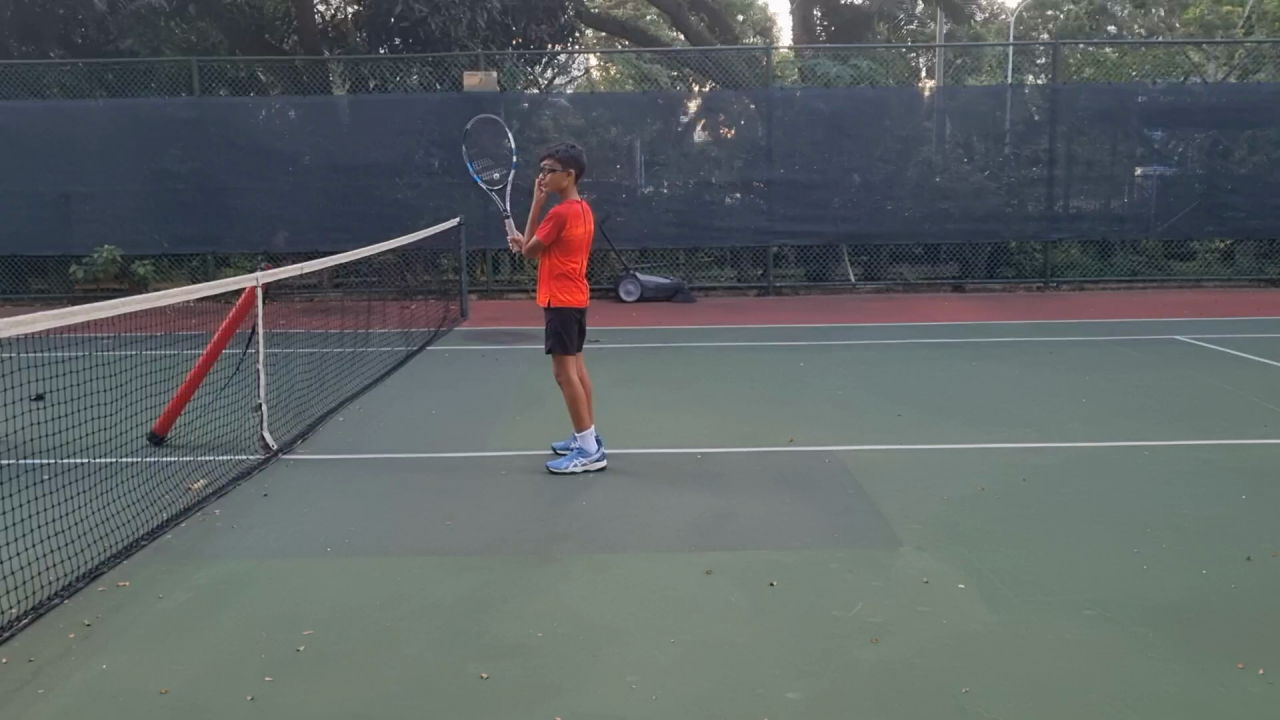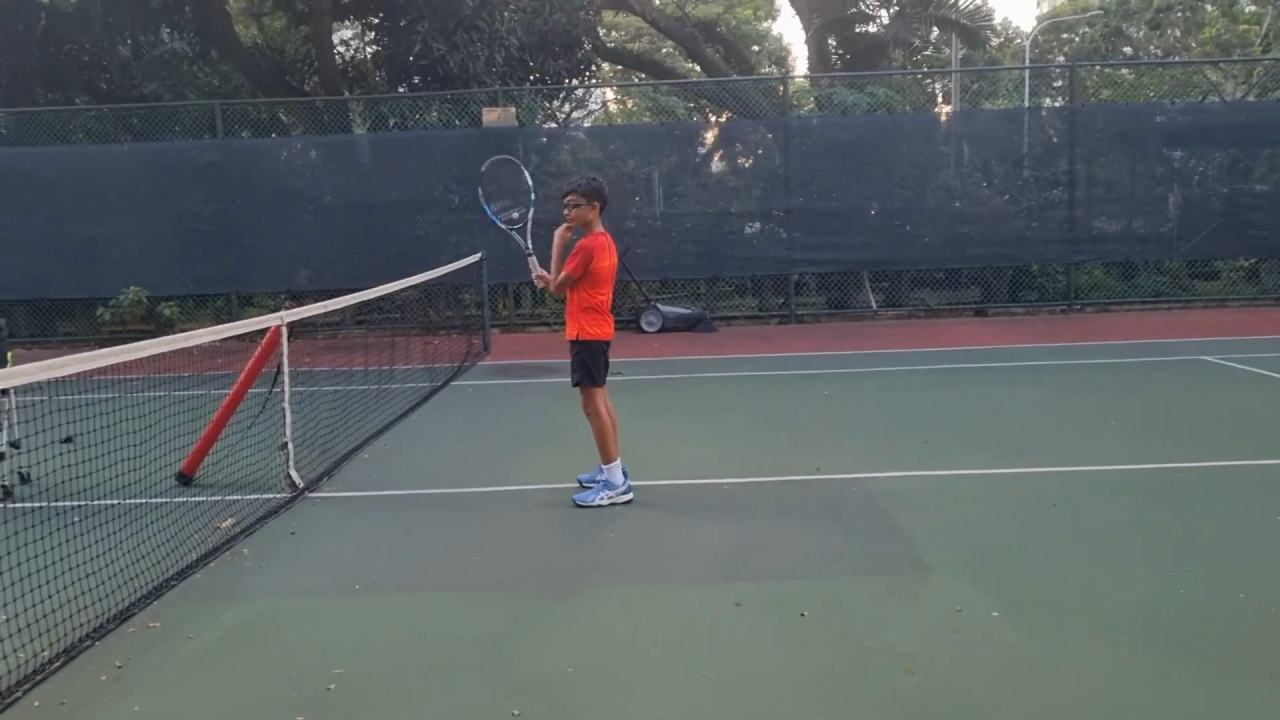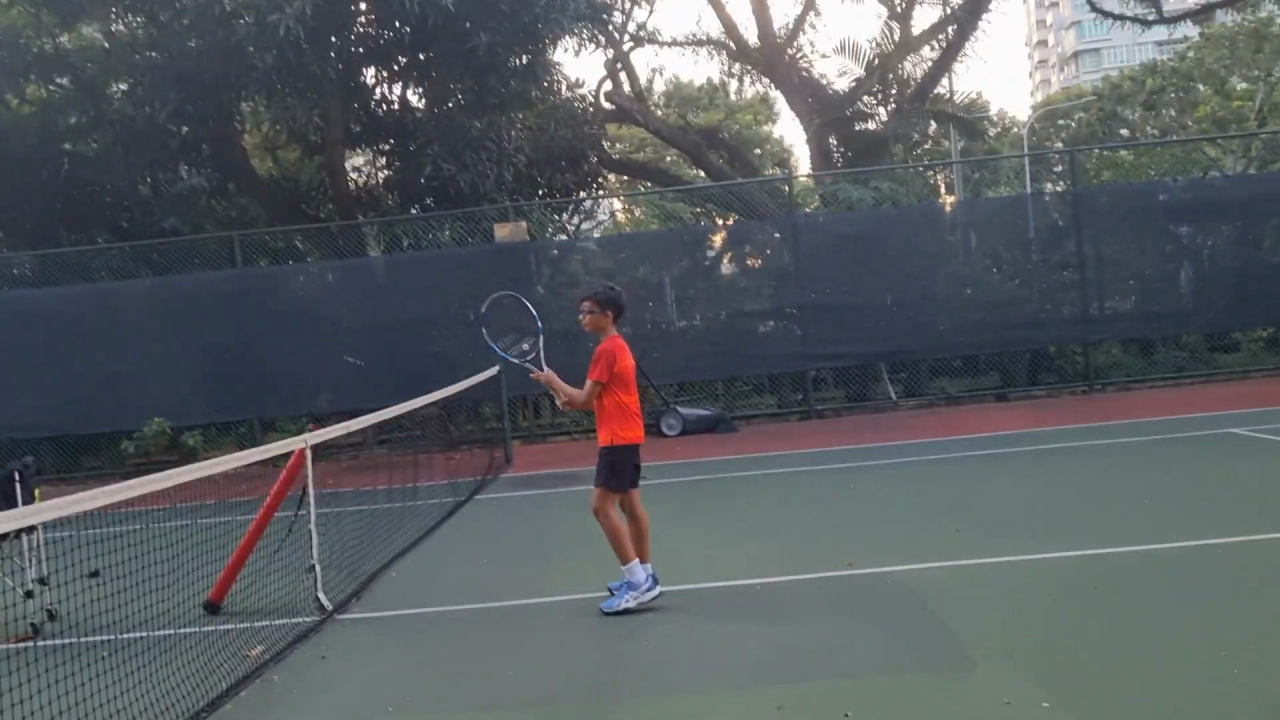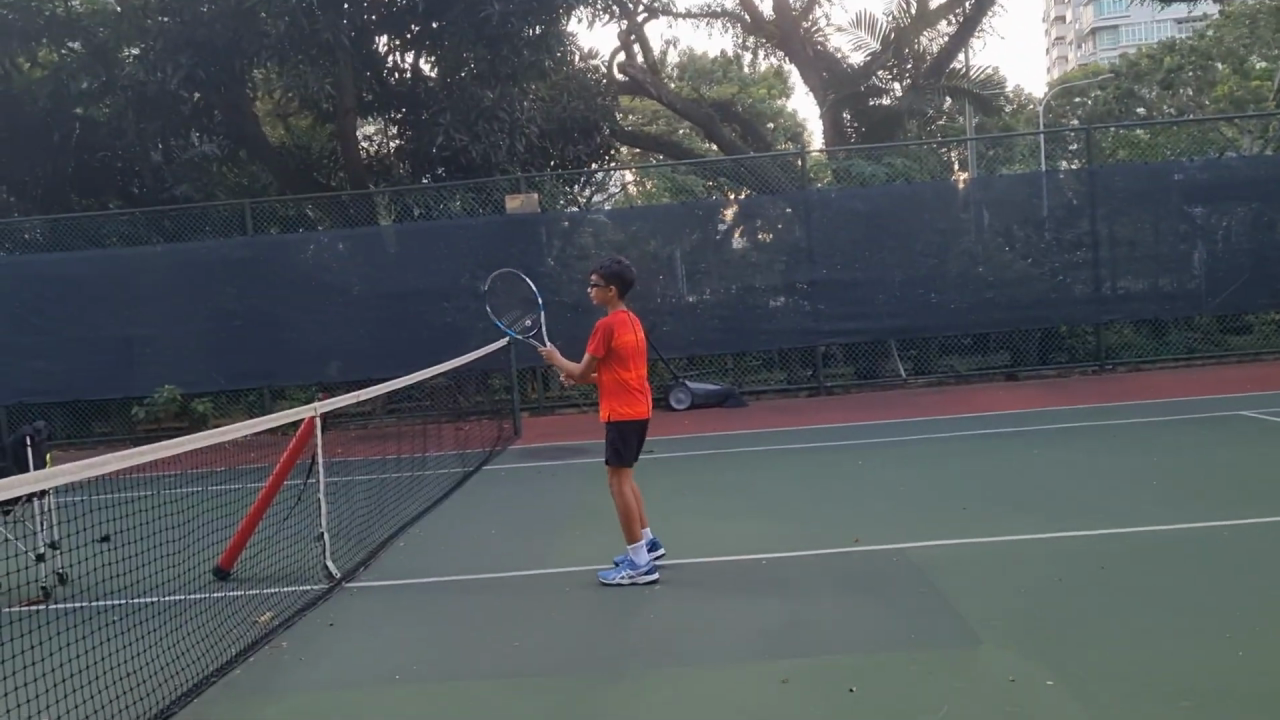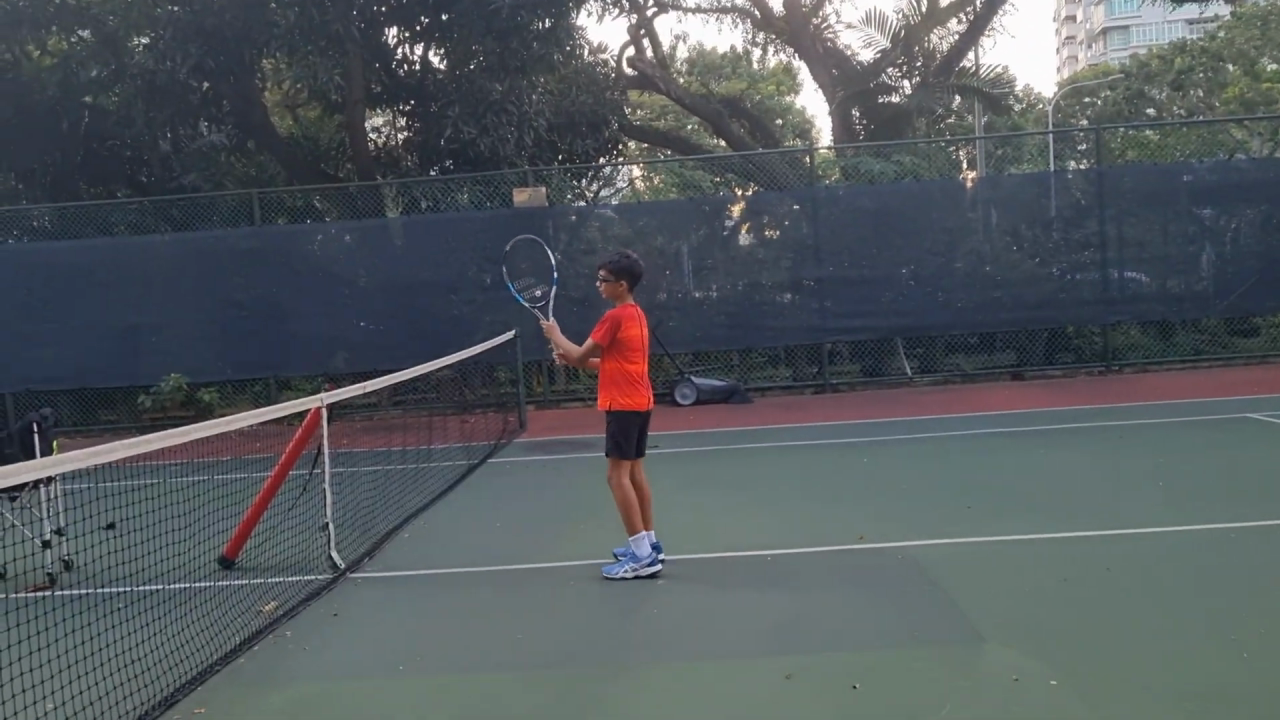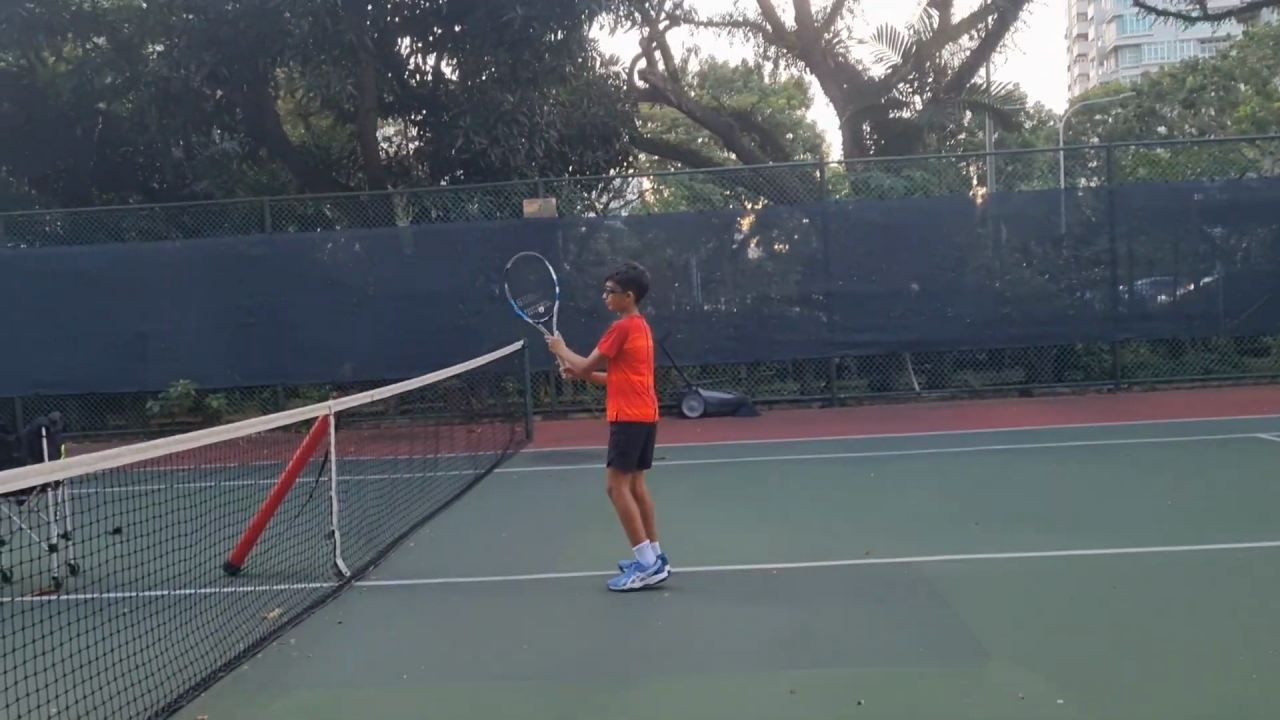
dt=0.3s
person 1, frame 1
left shoulder: (559, 213)
right shoulder: (582, 210)
left elbow: (528, 251)
left wrist: (536, 203)
right wrist: (525, 242)
left hip: (560, 300)
right hip: (576, 298)
left knee: (564, 372)
right knee: (576, 367)
left ankle: (589, 451)
right ankle: (588, 438)
person 1, frame 2
left shoulder: (586, 246)
right shoulder: (605, 242)
left elbow: (557, 289)
left wrist: (557, 245)
right wrist: (552, 279)
left hip: (586, 333)
right hip: (598, 330)
left knee: (592, 405)
right knee: (600, 400)
left ankle: (615, 484)
right ankle: (613, 470)
person 1, frame 3
left shoulder: (605, 350)
right shoulder: (618, 347)
left elbow: (585, 399)
left wrist: (554, 382)
right wrist: (574, 401)
left hip: (618, 439)
right hip: (628, 436)
left knee: (603, 506)
right knee: (630, 504)
left ankle: (638, 584)
right ankle: (644, 574)
person 1, frame 4
left shoulder: (606, 325)
right shoulder: (632, 321)
left elbow: (583, 373)
left wrist: (556, 359)
right wrist: (582, 377)
left hip: (621, 413)
right hip: (638, 410)
left knee: (618, 484)
right knee: (624, 479)
left ankle: (639, 564)
right ankle: (647, 542)
person 1, frame 5
left shoulder: (615, 317)
right shoulder: (635, 315)
left elbow: (581, 355)
left wrist: (555, 335)
right wrist: (573, 358)
left hip: (623, 406)
right hip: (640, 404)
left knee: (616, 477)
right knee: (634, 472)
left ankle: (642, 556)
right ankle: (648, 543)
person 1, frame 6
left shoulder: (621, 328)
right shoulder: (640, 327)
left elbow: (586, 366)
left wrist: (561, 349)
right wrist: (580, 373)
left hip: (629, 417)
right hip: (645, 415)
left knee: (617, 488)
right knee: (636, 485)
left ankle: (647, 564)
right ankle: (653, 555)
